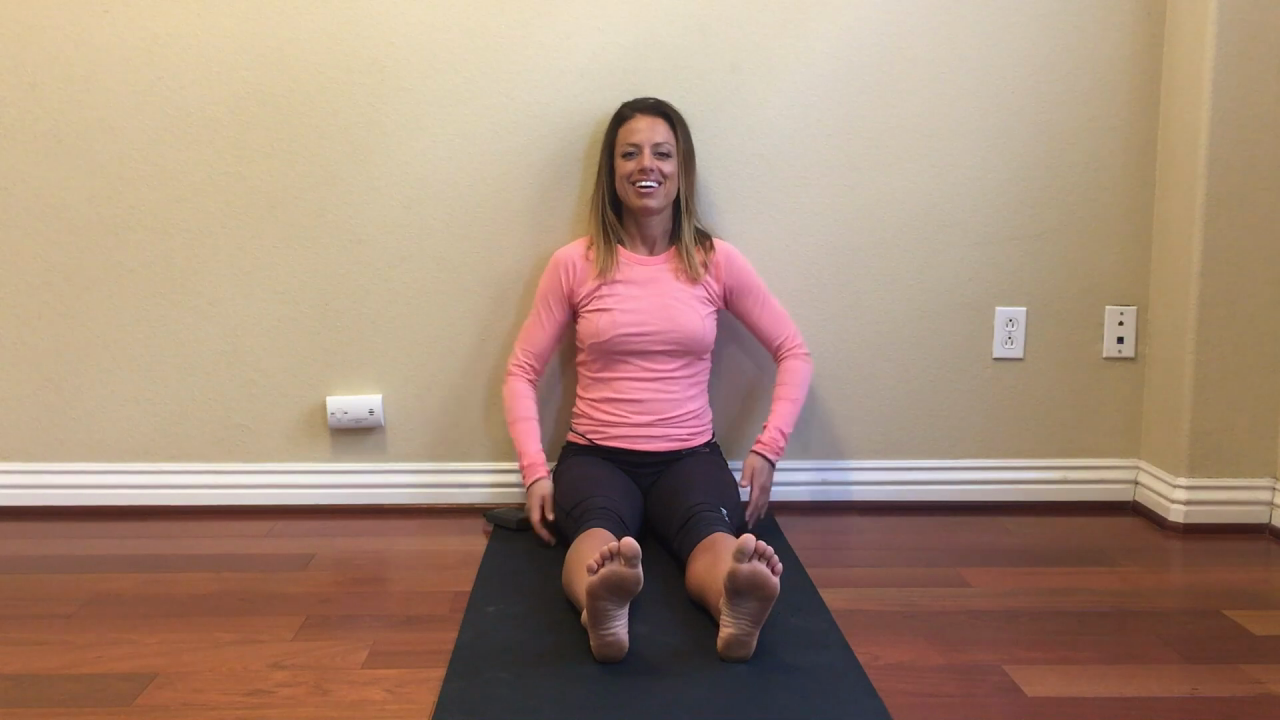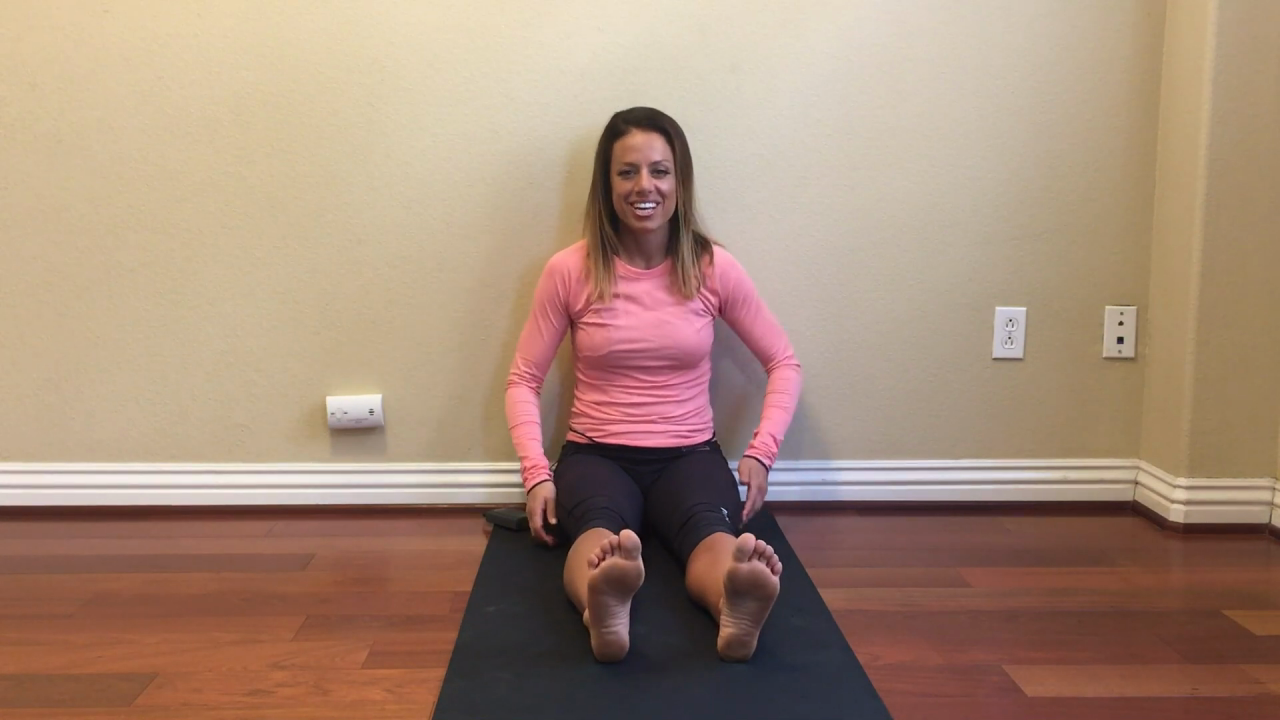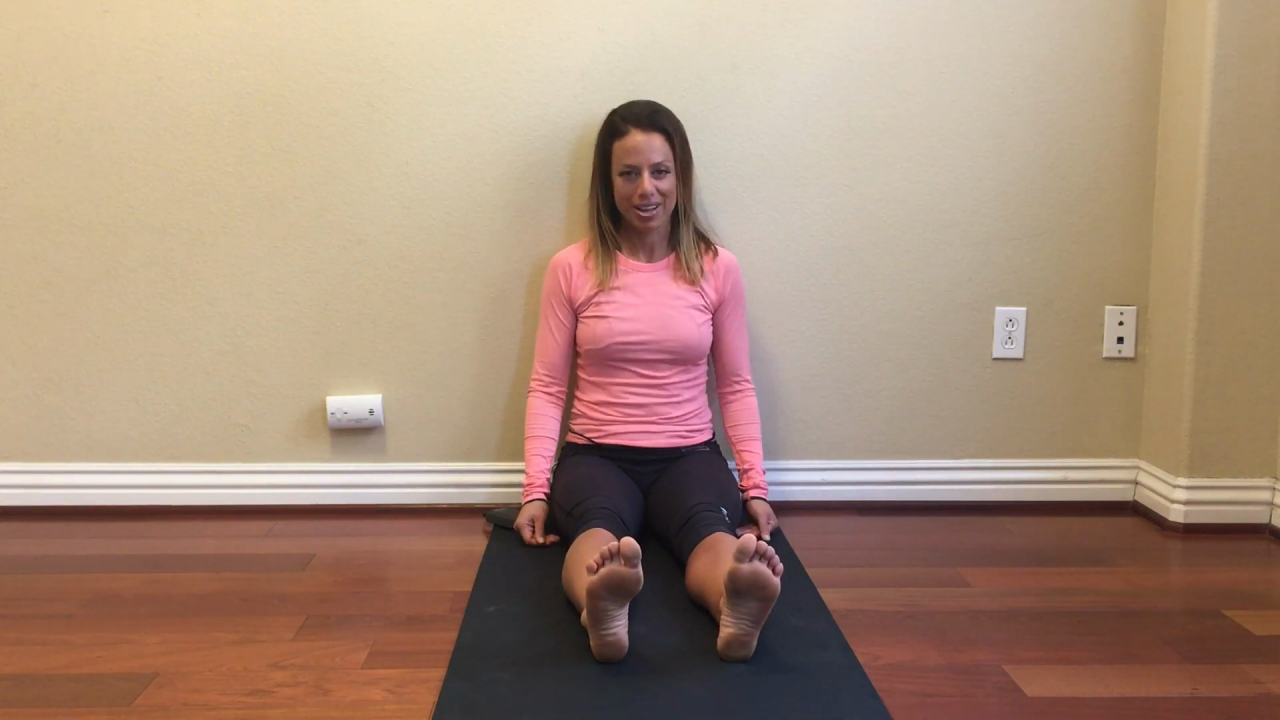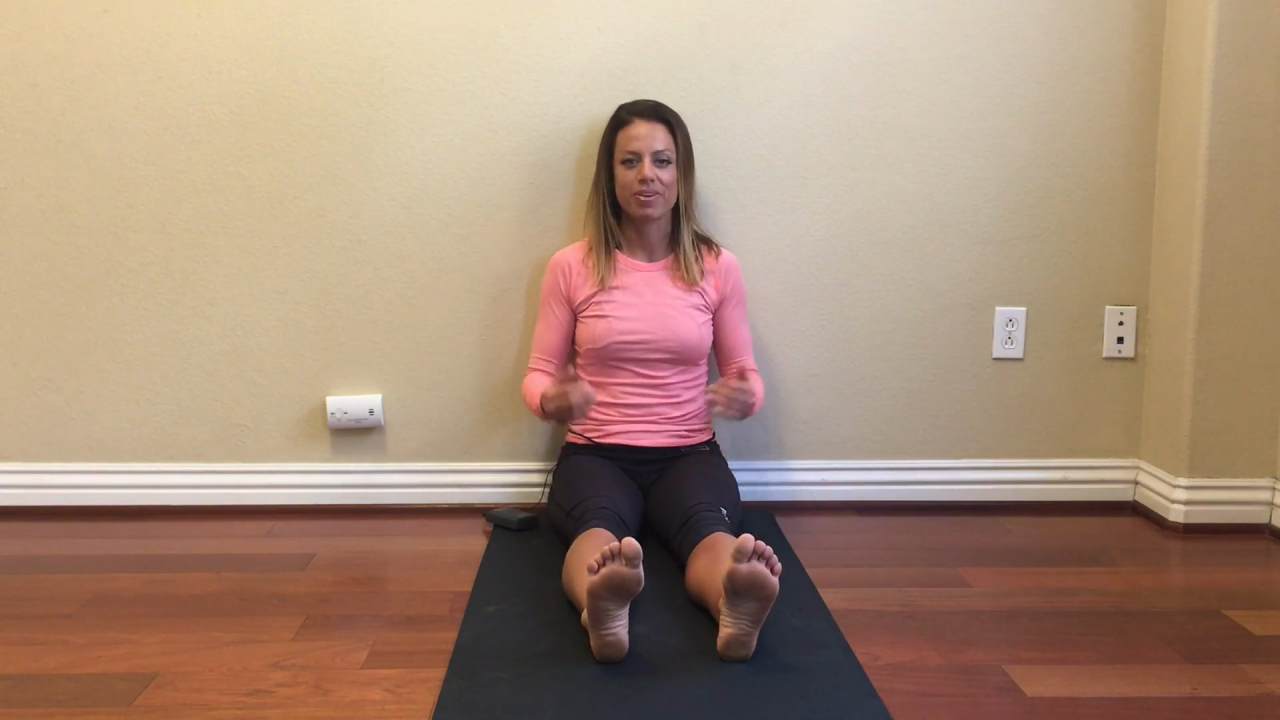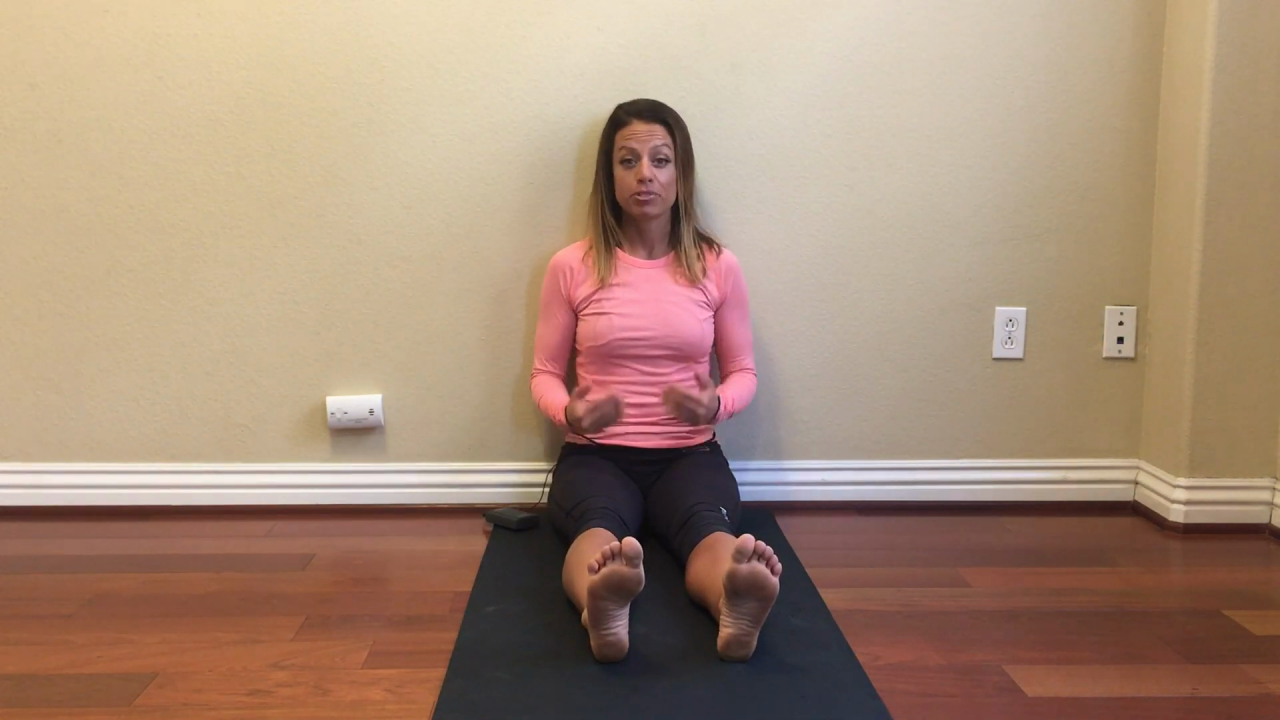
dt=1s
person 1, frame 1
left shoulder: (718, 261)
right shoulder: (573, 263)
left elbow: (794, 352)
right elbow: (520, 371)
left wrist: (767, 448)
right wrist: (533, 468)
left hip: (689, 456)
right hip: (596, 455)
left knee: (710, 533)
right knee: (596, 533)
left ankle: (735, 609)
right ankle: (601, 610)
person 1, frame 2
left shoulder: (716, 268)
right shoulder: (568, 270)
left elbow: (784, 364)
right elbow: (522, 381)
left wrist: (760, 451)
right wrist: (536, 472)
left hip: (688, 454)
right hip: (596, 454)
left knee: (710, 531)
right knee: (597, 532)
left ankle: (735, 609)
right ankle: (602, 610)
person 1, frame 3
left shoulder: (717, 267)
right shoulder: (571, 267)
left elbow: (736, 386)
right elbow: (547, 387)
left wrist: (755, 484)
right wrist: (535, 486)
left hip: (688, 454)
right hip: (595, 454)
left knee: (711, 529)
right knee: (598, 530)
left ankle: (736, 612)
right ankle: (601, 611)
person 1, frame 4
left shoulder: (718, 267)
right shoulder: (571, 266)
left elbow: (741, 369)
right elbow: (539, 371)
left wrist: (747, 395)
right wrist: (549, 398)
left hip: (687, 455)
right hip: (598, 456)
left knee: (710, 530)
right knee: (599, 530)
left ankle: (736, 611)
right ankle: (601, 608)
person 1, frame 5
left shoulder: (717, 266)
right shoulder: (571, 266)
left elbow: (743, 373)
right elbow: (544, 375)
left wrist: (716, 404)
right wrist: (569, 413)
left hip: (688, 454)
right hip: (597, 454)
left knee: (708, 530)
right knee: (598, 529)
left ankle: (736, 609)
right ankle: (601, 608)
